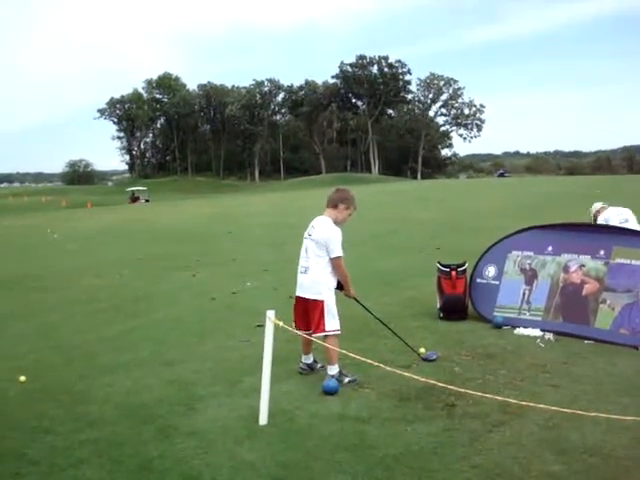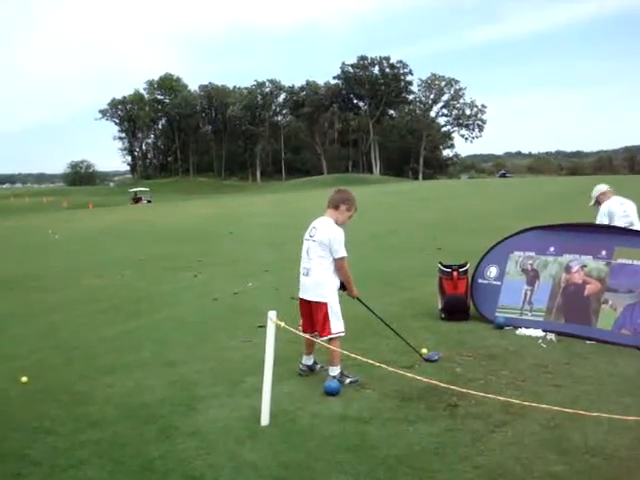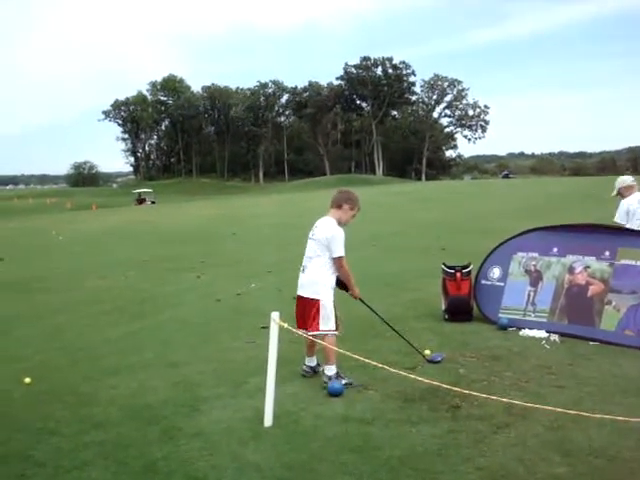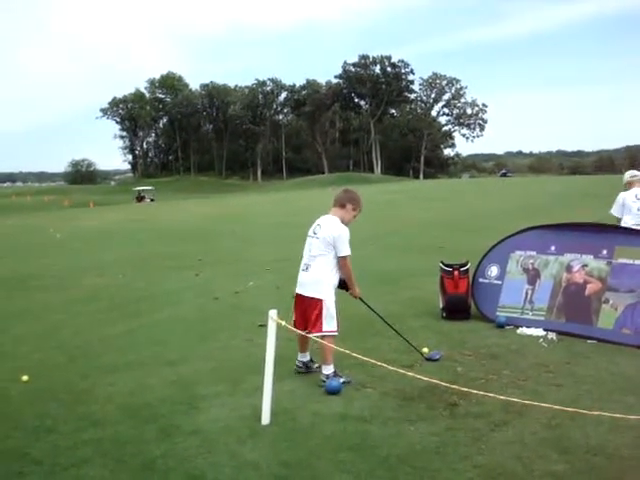
dt=0.3s
person 1, frame 1
left shoulder: (314, 224)
right shoulder: (332, 231)
right elbow: (338, 265)
left wrist: (342, 284)
right wrist: (348, 288)
left hip: (304, 286)
right hip: (320, 288)
left knee: (306, 329)
right knee: (330, 331)
left ankle: (307, 362)
right ankle: (333, 372)
person 1, frame 2
left shoulder: (314, 225)
right shoulder: (335, 231)
right elbow: (341, 266)
left wrist: (345, 285)
right wrist: (351, 288)
left hip: (307, 287)
right hip: (323, 290)
left knee: (311, 330)
right knee: (333, 333)
left ankle: (307, 363)
right ankle: (335, 373)
person 1, frame 3
left shoulder: (319, 224)
right shoulder: (335, 230)
right elbow: (340, 265)
left wrist: (344, 282)
right wrist: (352, 288)
left hip: (305, 285)
right hip: (319, 288)
left knee: (310, 329)
right knee: (328, 330)
left ankle: (310, 364)
right ankle: (330, 373)
person 1, frame 4
left shoulder: (318, 223)
right shoulder: (340, 229)
right elbow: (344, 264)
left wrist: (343, 282)
right wrist: (353, 287)
left hip: (304, 283)
right hip: (321, 287)
left knee: (304, 326)
right knee: (327, 330)
left ankle: (302, 361)
right ankle: (328, 372)
